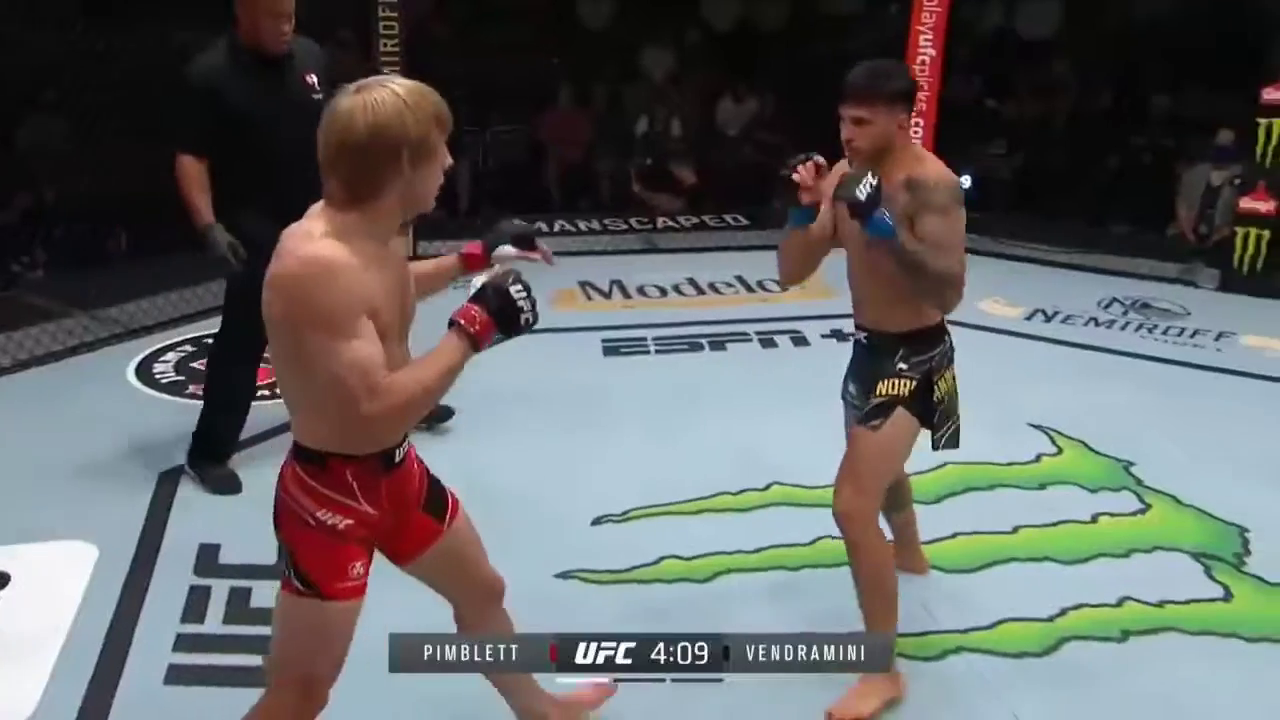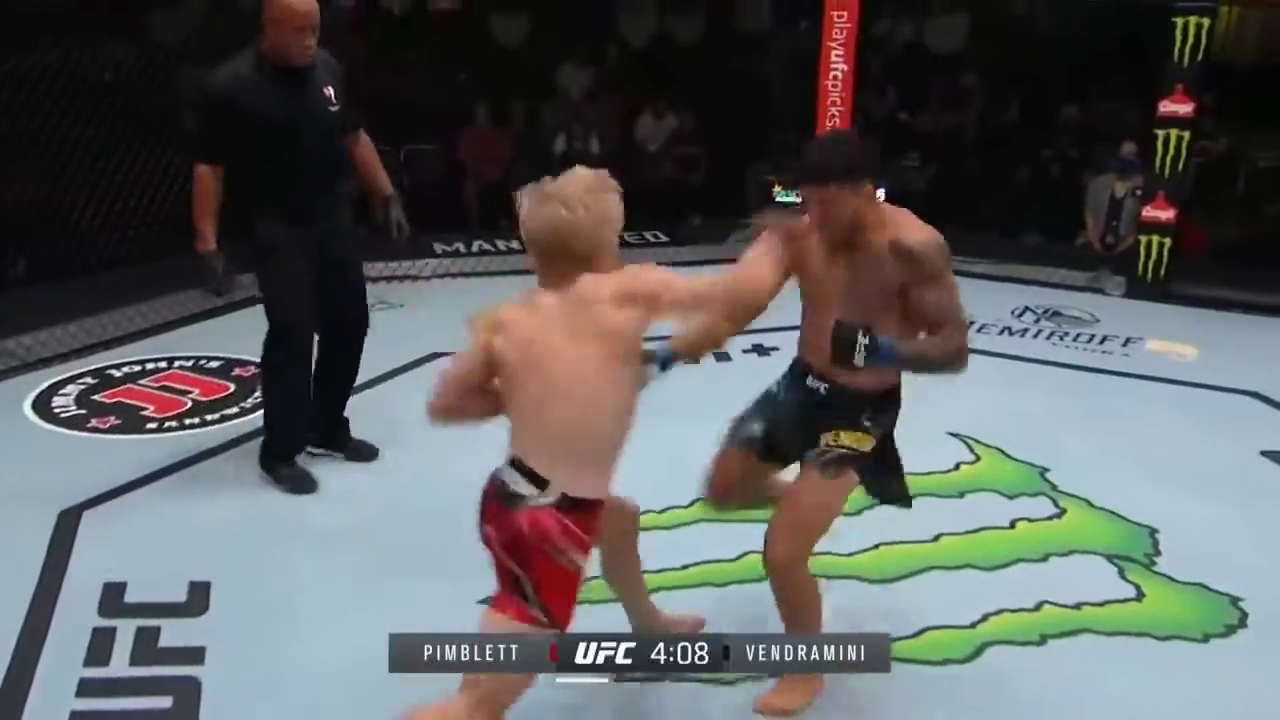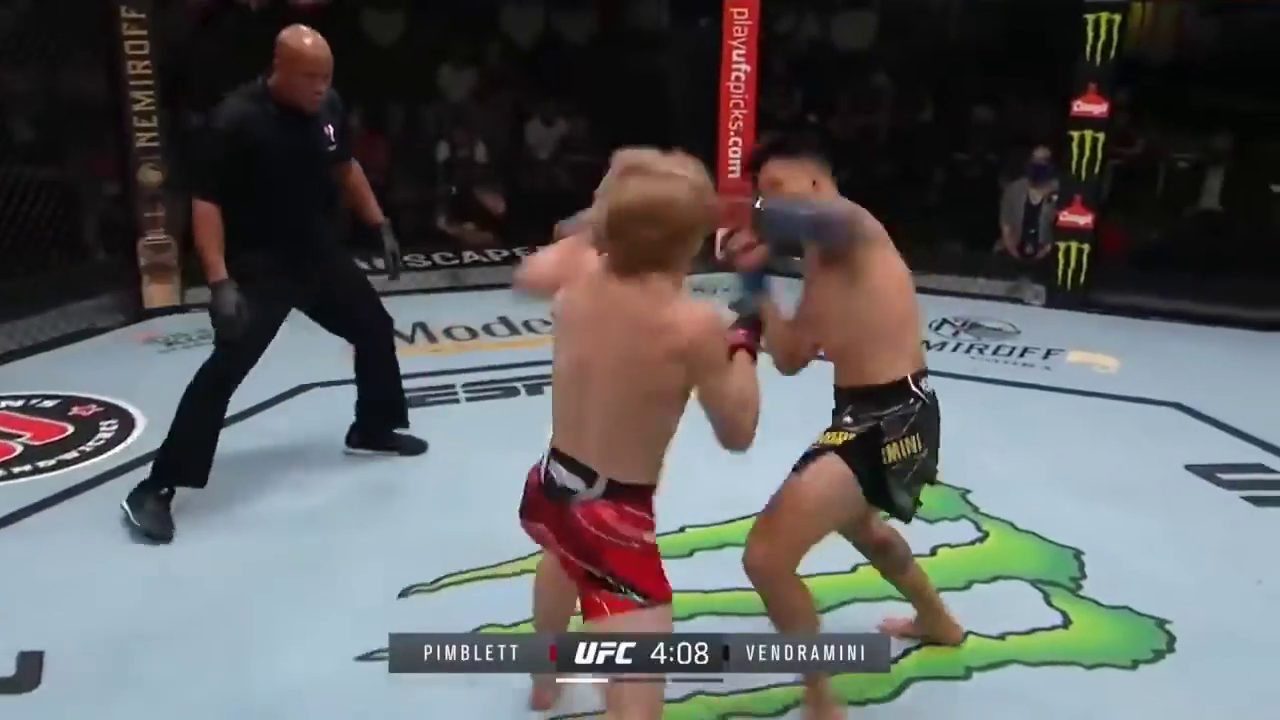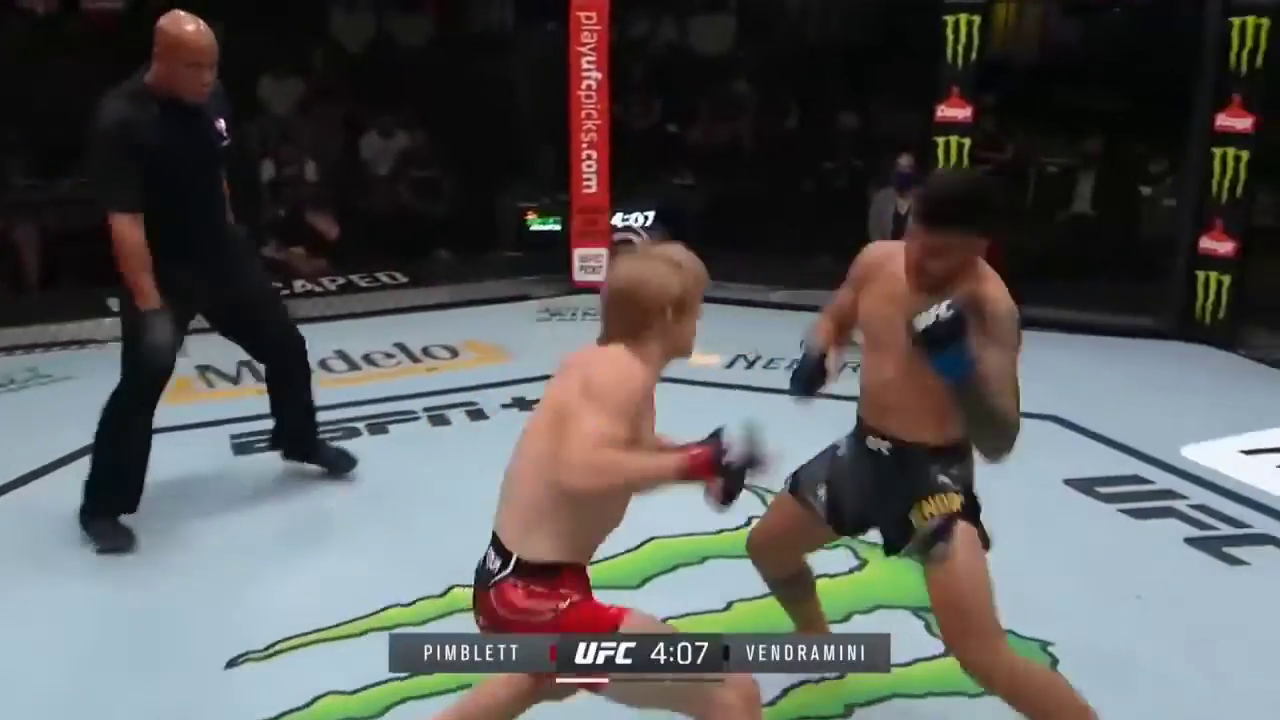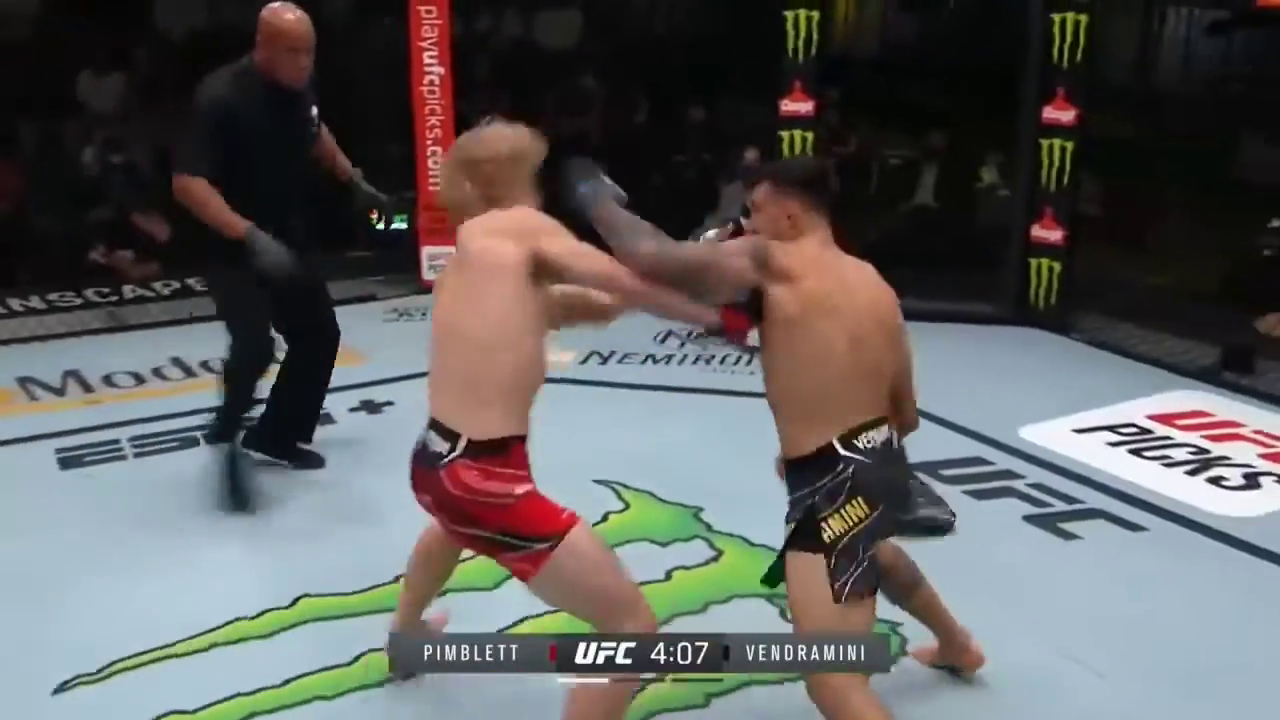
dt=0.5s
person 1, frame 1
left shoulder: (931, 183)
right shoulder: (844, 176)
left elbow: (947, 293)
right elbow: (790, 276)
left wrist: (880, 223)
right wrist: (806, 207)
left hip: (915, 359)
right hip: (870, 347)
left knee: (852, 503)
right knee: (874, 461)
right ankle: (908, 550)
person 1, frame 2
left shoulder: (916, 247)
right shoulder: (794, 233)
left elbow: (953, 351)
right elbow: (735, 306)
left wrist: (885, 353)
right wrist: (671, 350)
left hip: (862, 413)
right hip: (801, 386)
left knee: (781, 551)
right knee: (724, 490)
left ankle: (805, 673)
right ankle: (791, 497)
person 1, frame 3
left shoulder: (843, 226)
right shoulder: (820, 262)
left elbow: (830, 220)
right elbow: (788, 360)
right wrist: (755, 279)
left hip: (880, 418)
right hip: (890, 412)
left knee: (766, 558)
right knee: (856, 521)
right ankle: (936, 619)
person 1, frame 4
left shoulder: (990, 305)
right shoulder: (876, 262)
left elbow: (999, 442)
right elbow: (833, 322)
left wrist: (957, 366)
right wrist: (814, 357)
left hip: (938, 471)
right hip: (863, 452)
left knee: (983, 655)
right knee: (767, 545)
right ankle: (816, 642)
person 1, frame 5
left shoulder: (770, 261)
right shoulder: (877, 288)
left elbow: (659, 258)
right elbow: (905, 416)
left wrist: (598, 197)
left hip: (828, 490)
right hip: (882, 465)
right knee: (871, 555)
right ankle: (958, 646)
person 2, frame 1
left shoulder: (370, 230)
right shoulder: (318, 264)
right elbow: (379, 409)
left wrist: (475, 256)
right wrist: (476, 325)
left hip: (393, 472)
right hip: (329, 492)
left knee: (482, 589)
person 2, frame 2
left shoulder: (505, 321)
right shoulder: (627, 291)
left elbow: (442, 406)
right elbow: (723, 298)
left hip: (512, 500)
right hip: (555, 525)
left knee: (617, 520)
person 2, frame 3
left shoulder: (578, 272)
right shoulder: (693, 328)
left elbow: (530, 275)
right elbow: (739, 434)
left wrist: (594, 223)
right wrist: (741, 342)
left hip: (548, 489)
right hip: (610, 517)
left knee: (566, 568)
person 2, frame 4
left shoulder: (603, 364)
right shoulder: (621, 375)
left elbow: (624, 462)
right elbow: (581, 476)
left wrist: (708, 460)
right wrist: (693, 462)
left hip: (517, 585)
right hip: (534, 598)
left knee: (554, 673)
person 2, frame 5
left shoulder: (467, 260)
right shoulder: (517, 227)
left elbow: (593, 304)
right elbow: (628, 286)
right wrist: (721, 316)
left hip: (437, 463)
right hip: (486, 477)
left knee: (454, 522)
right knee: (632, 633)
left ankle: (405, 627)
person 3, frame 1
left shoulder: (308, 57)
right shoulder: (211, 75)
right elbow: (191, 157)
right wrist: (209, 226)
right hip: (258, 227)
right knee: (243, 337)
right ankle: (209, 452)
person 3, frame 2
left shoulder: (328, 69)
right shoulder: (232, 85)
left elbow: (353, 138)
right elbow: (209, 168)
left wrist: (387, 197)
right wrist: (208, 245)
left hip: (333, 225)
right hip: (280, 235)
left knee: (349, 327)
right knee: (291, 337)
left ankle: (327, 428)
right ankle: (279, 454)
person 3, frame 3
left shoulder: (327, 105)
right shoulder: (237, 119)
left elbow: (345, 168)
right elbow: (207, 204)
left wrist: (380, 227)
right wrist: (221, 282)
left hip: (318, 254)
right hip: (260, 265)
left knee: (375, 330)
right knee: (226, 370)
left ankle: (376, 430)
right ankle: (156, 490)
person 3, frame 4
left shoulder: (208, 99)
right shoulder: (120, 121)
right elbow: (124, 222)
left wrist: (231, 234)
right wrist: (150, 310)
left hip: (221, 255)
right hip: (166, 274)
left knee: (286, 346)
right knee: (140, 389)
left ankle: (300, 442)
right ankle: (102, 508)
person 3, frame 5
left shoulder: (302, 85)
right shoulder: (224, 97)
right elbow: (187, 181)
left wrist: (355, 180)
right wrist: (250, 237)
left hip: (284, 238)
right hip: (238, 248)
left knee: (322, 335)
right knee: (253, 346)
left ankle: (279, 434)
right ankle: (228, 434)
